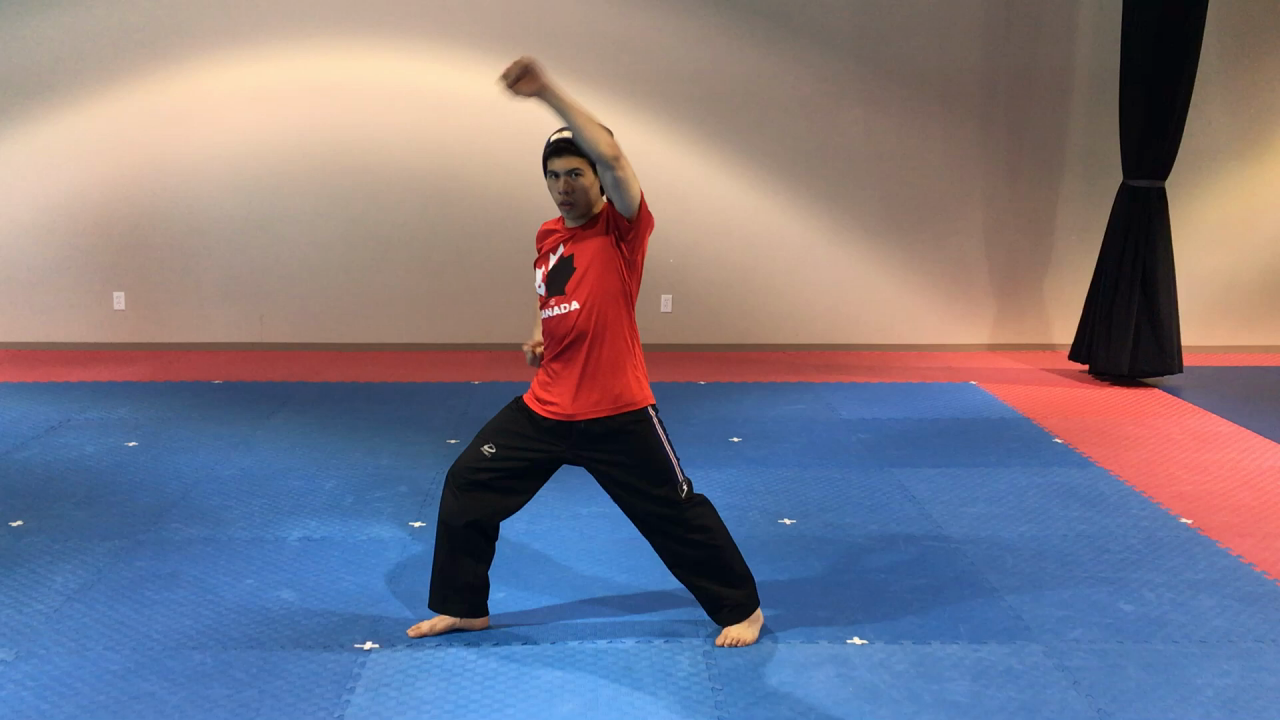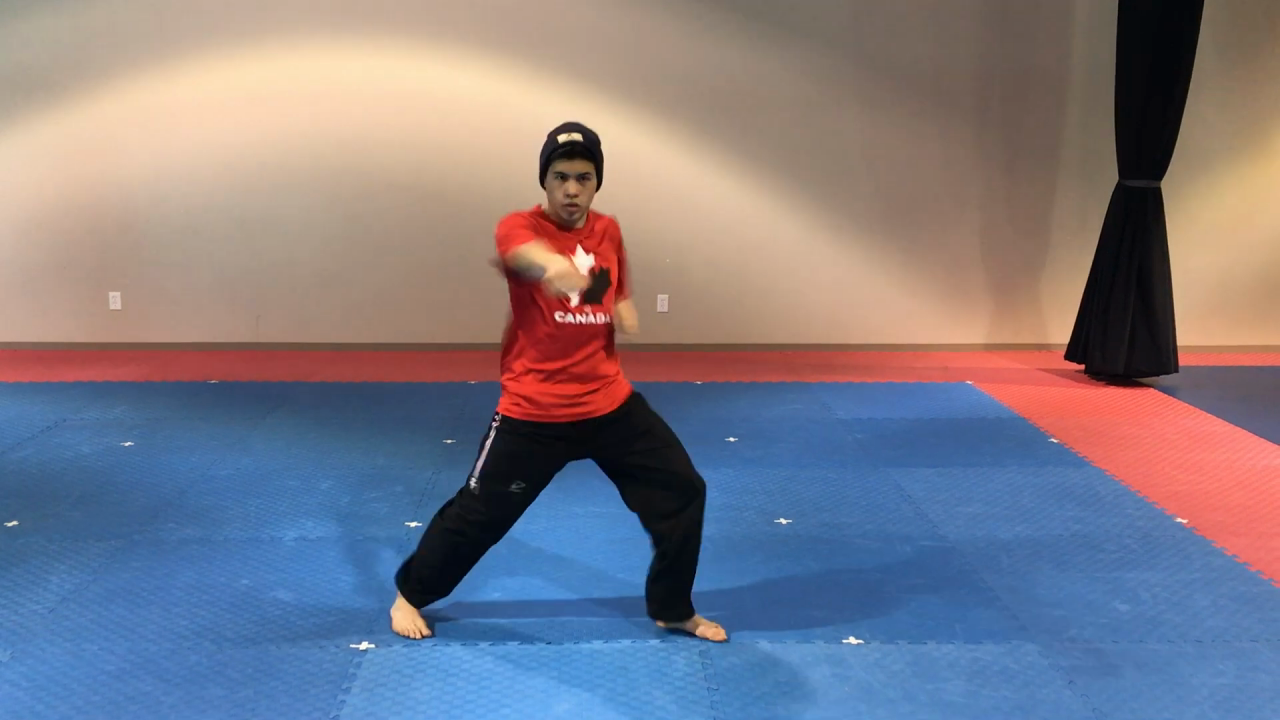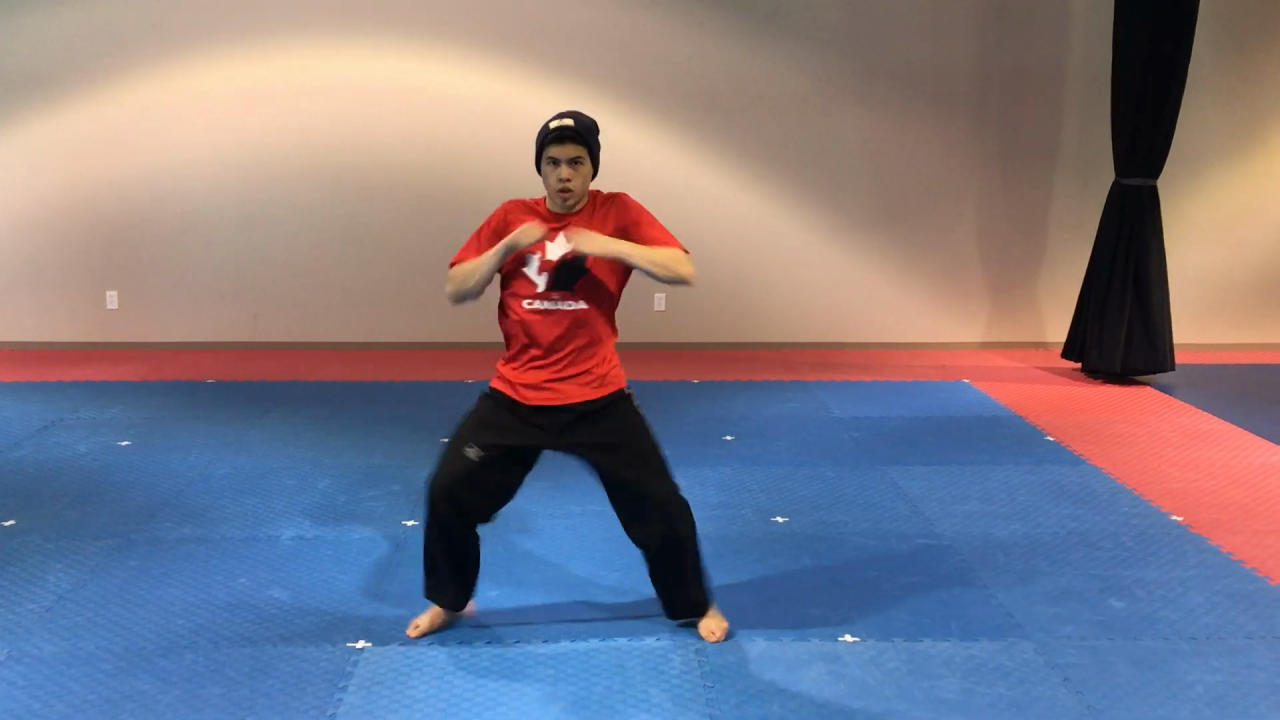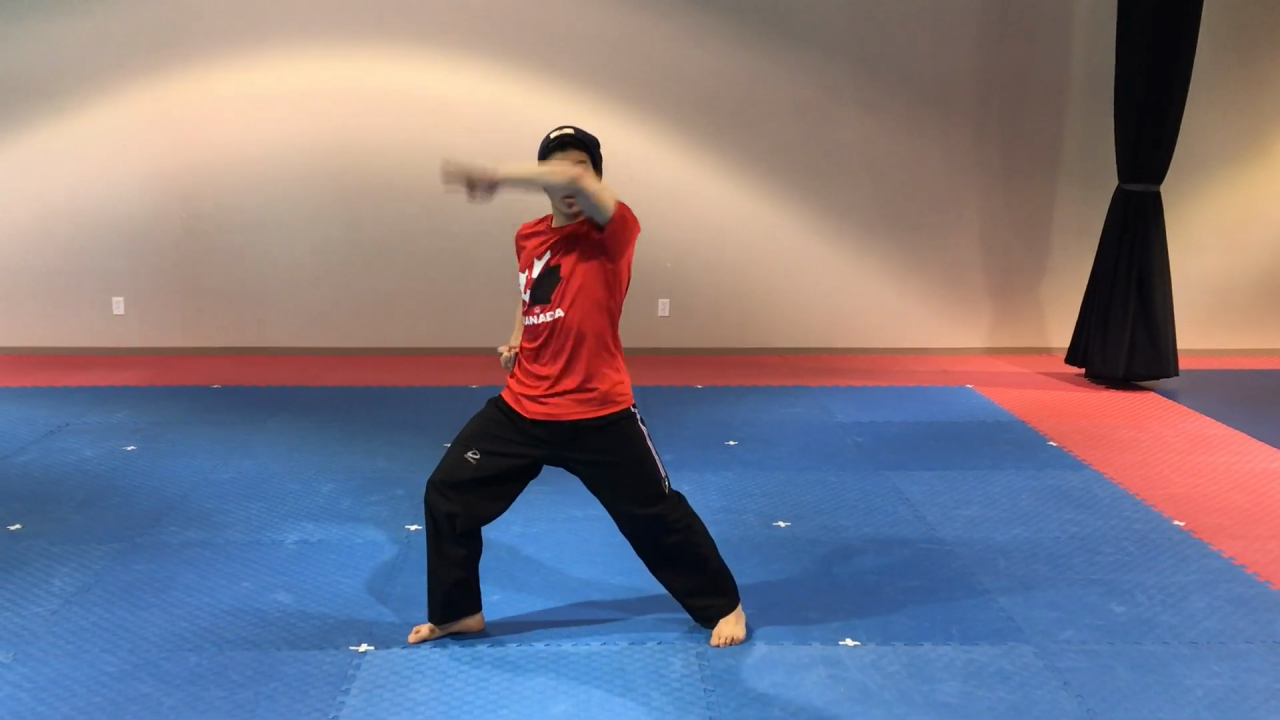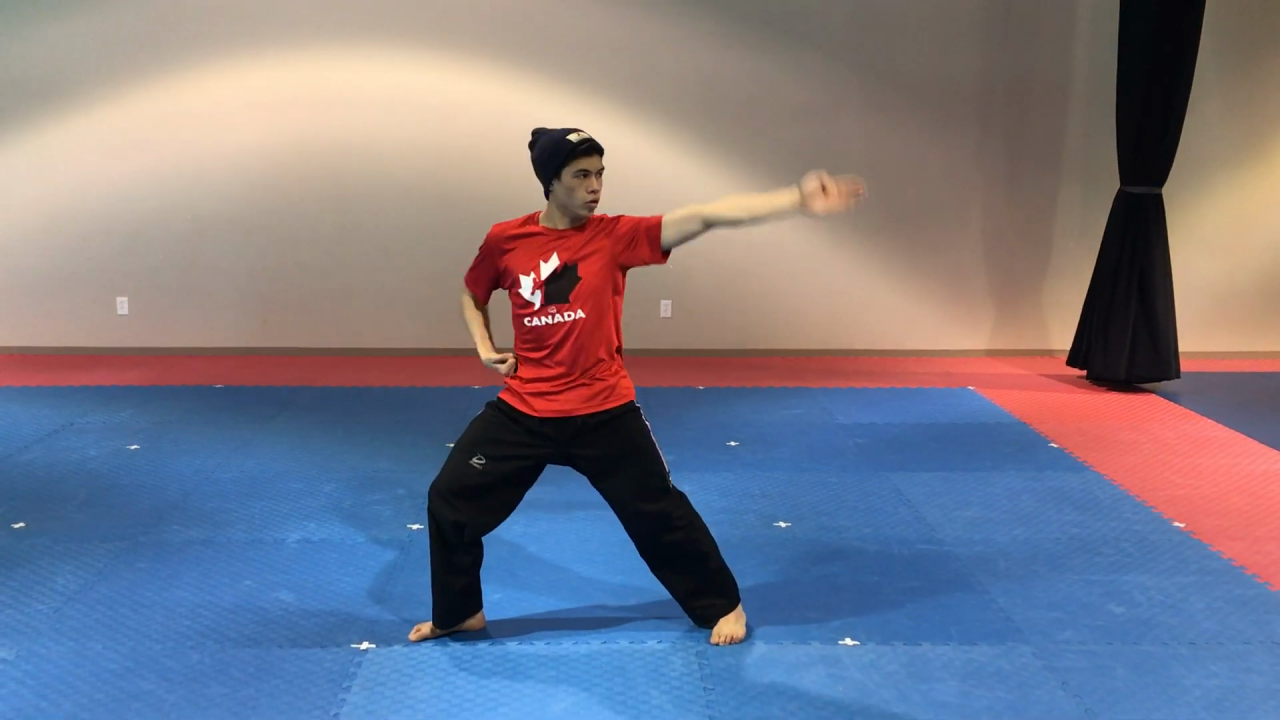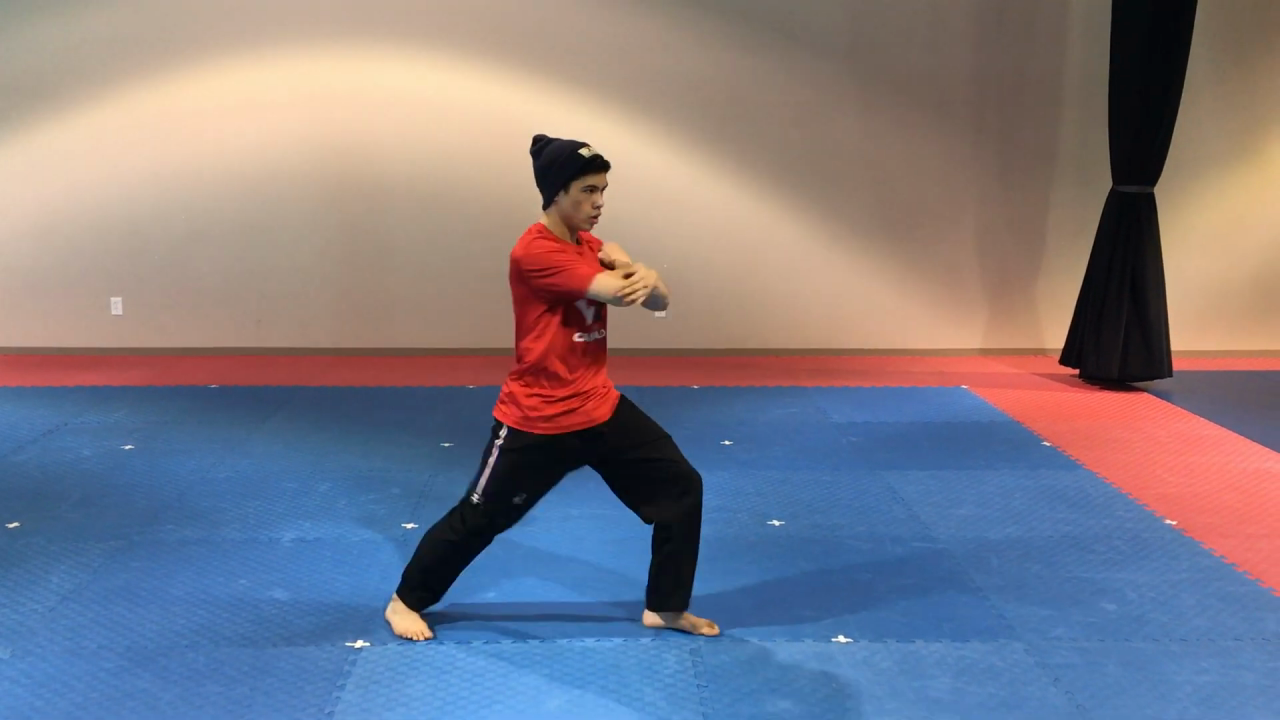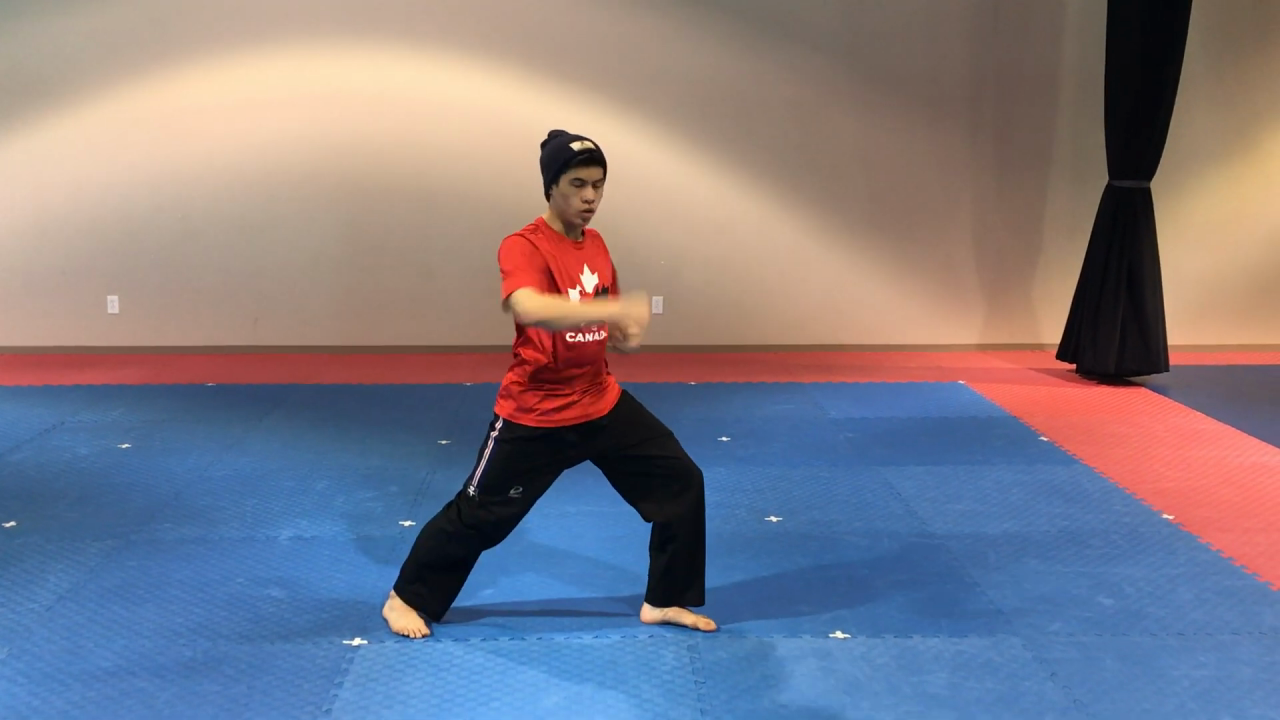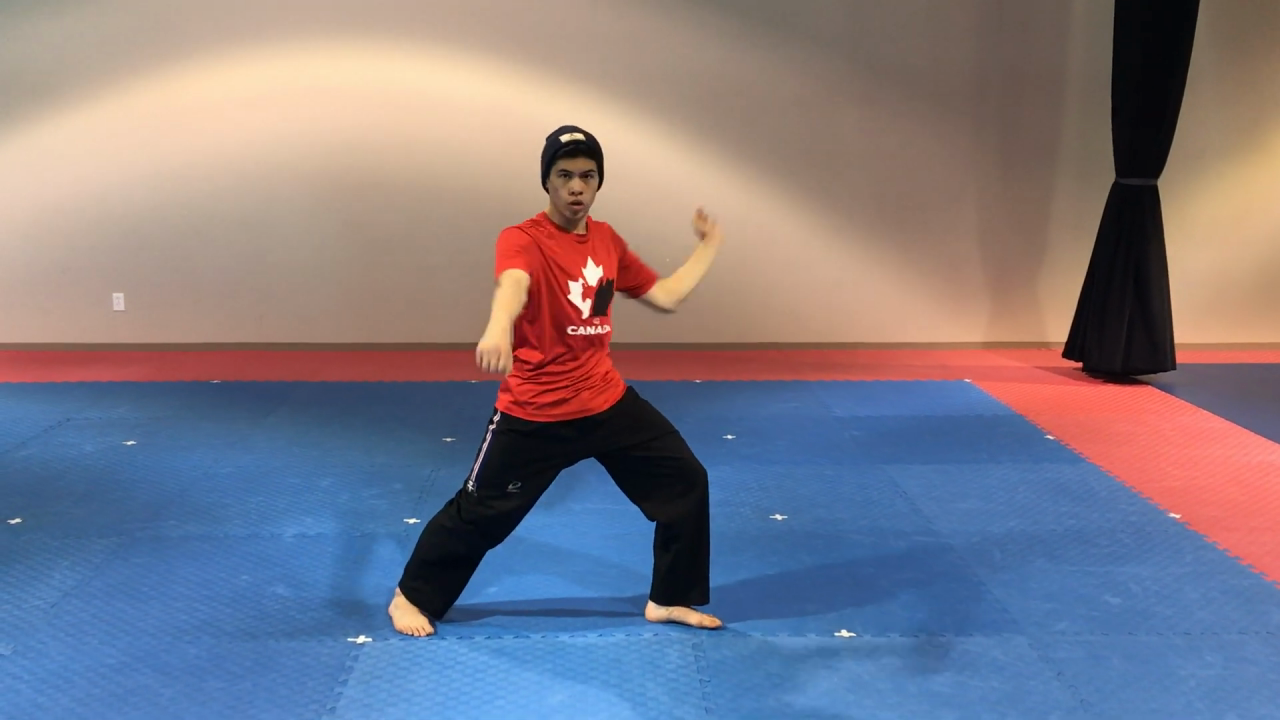
dt=0.5s
person 1, frame 1
left shoulder: (624, 225)
right shoulder: (547, 235)
left elbow: (611, 157)
left wrist: (549, 94)
right wrist: (538, 333)
left hip: (617, 413)
right hip: (545, 409)
left knee: (675, 514)
right knee: (466, 485)
left ankle: (742, 609)
right ankle: (461, 608)
person 1, frame 2
left shoulder: (605, 230)
right shoulder: (521, 226)
right elbow: (530, 256)
left wrist: (625, 317)
right wrist: (554, 266)
left hip: (610, 405)
right hip: (533, 412)
left knee: (683, 489)
right knee: (479, 512)
left ankle: (672, 608)
right ankle: (410, 594)
person 1, frame 3
left shoulder: (619, 211)
right shoulder: (510, 215)
left elbow: (682, 270)
right elbow: (456, 288)
left wrist: (611, 244)
right wrist: (504, 249)
left hip: (596, 398)
right hip: (515, 395)
left knee: (655, 501)
right knee: (452, 492)
left ankle: (693, 606)
right ankle: (448, 600)
person 1, frame 4
left shoulder: (616, 226)
right shoulder: (528, 235)
left elbow: (574, 182)
left wrist: (494, 176)
right wrist: (516, 341)
left hip: (599, 414)
right hip: (521, 408)
left knee: (655, 514)
right knee: (447, 493)
left ankle: (723, 606)
right ankle: (457, 611)
person 1, frame 5
left shoulder: (615, 235)
right shoulder: (505, 239)
left elbow: (703, 217)
right elbow: (472, 294)
left wrist: (797, 199)
right wrist: (485, 348)
left hip: (603, 411)
right hip: (523, 409)
left knee: (660, 512)
right knee: (449, 499)
left ankle: (724, 605)
right ankle: (456, 613)
person 1, frame 6
left shoulder: (591, 248)
right shoulder: (534, 253)
left elbow: (658, 297)
right elbow: (615, 290)
left wrist: (644, 277)
right wrist: (627, 277)
left hip: (600, 409)
right hip: (536, 422)
left knee: (680, 487)
right knee: (478, 517)
left ankle: (667, 605)
right ankle: (406, 600)
person 1, frame 7
left shoulder: (596, 244)
right shoulder: (522, 247)
right elbow: (534, 310)
left wrist: (623, 327)
right wrist: (616, 309)
left hip: (603, 403)
right hip: (536, 416)
left knee: (682, 483)
right knee: (477, 515)
left ankle: (666, 600)
right ankle: (406, 597)
person 1, frame 8
left shoulder: (607, 238)
right shoulder: (521, 239)
left elbow: (663, 296)
right elbow: (513, 289)
left wrist: (707, 246)
right wrist: (498, 332)
left hip: (607, 401)
right hip: (535, 413)
left knee: (685, 480)
right knee: (480, 512)
left ankle: (670, 598)
right ankle: (412, 596)
